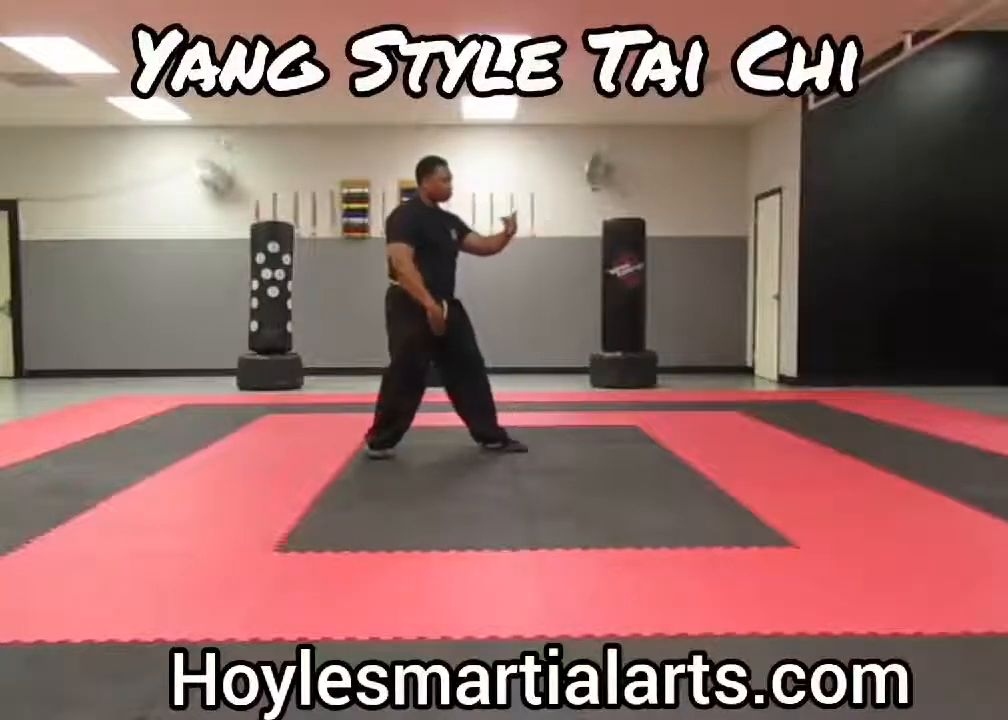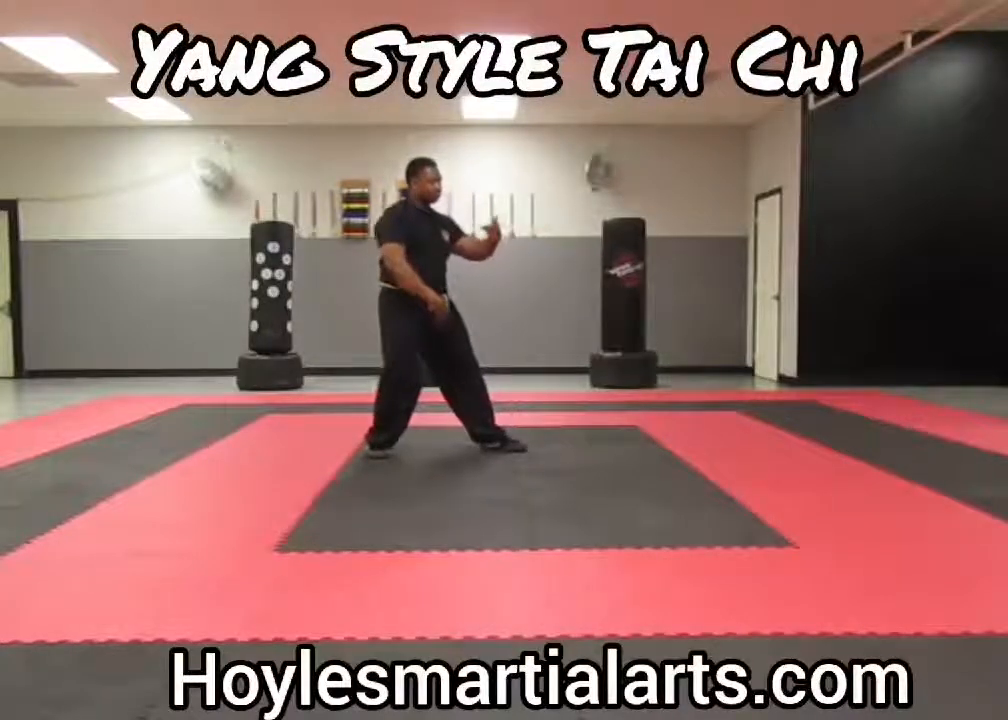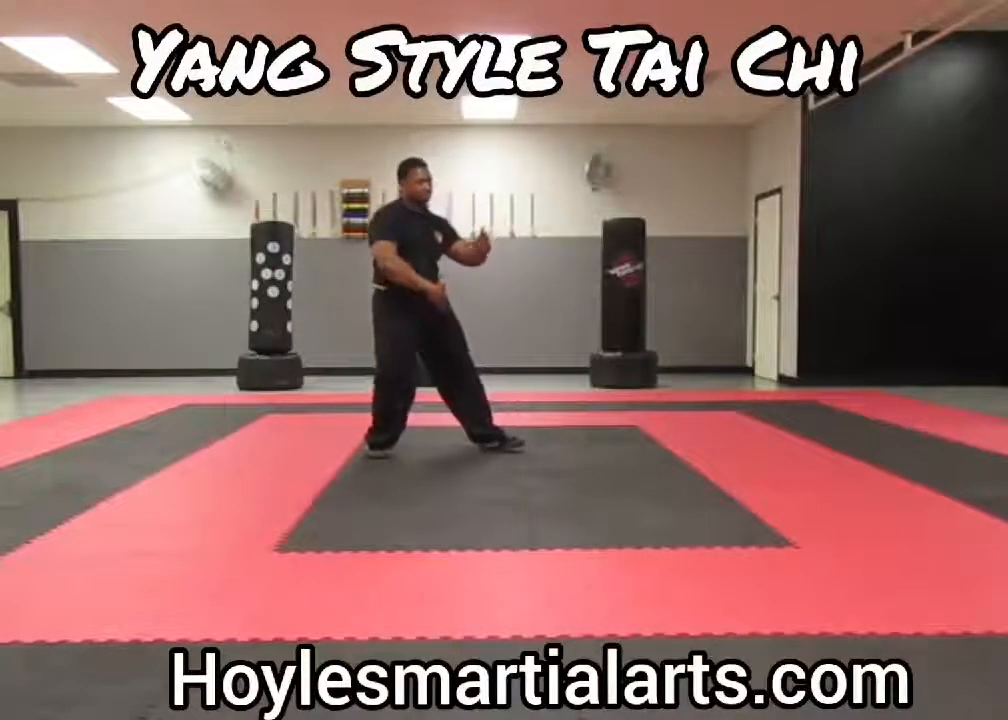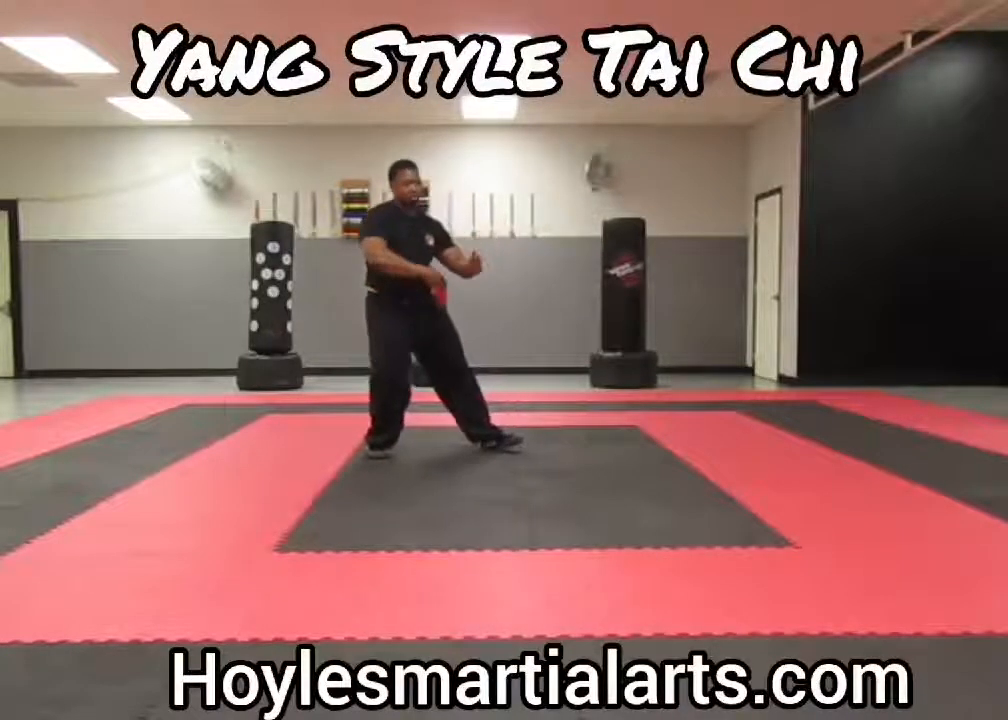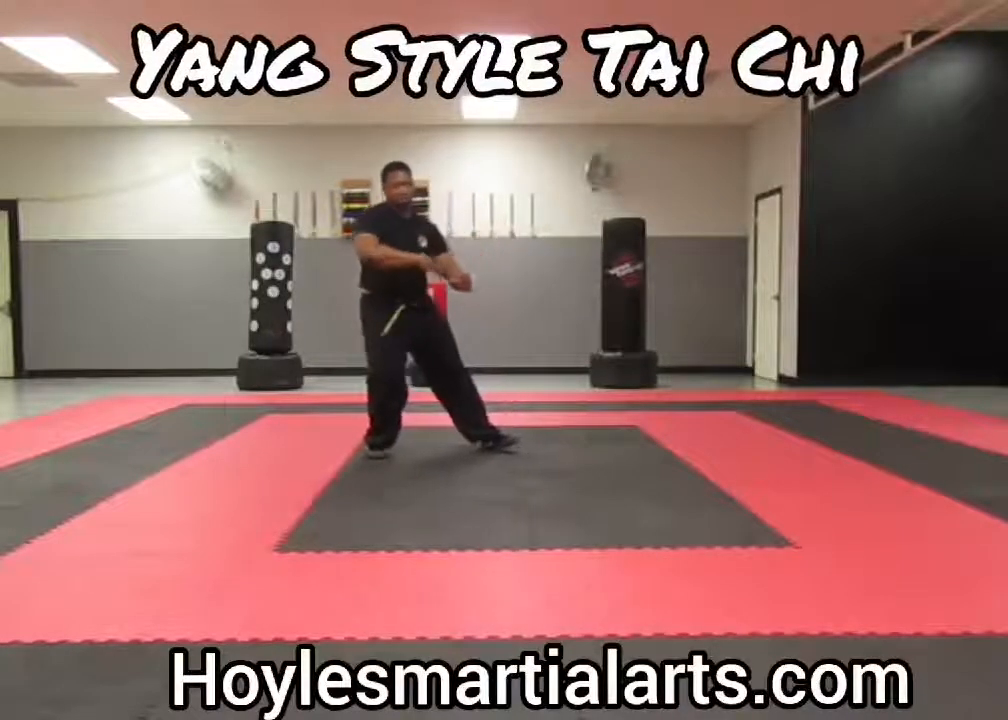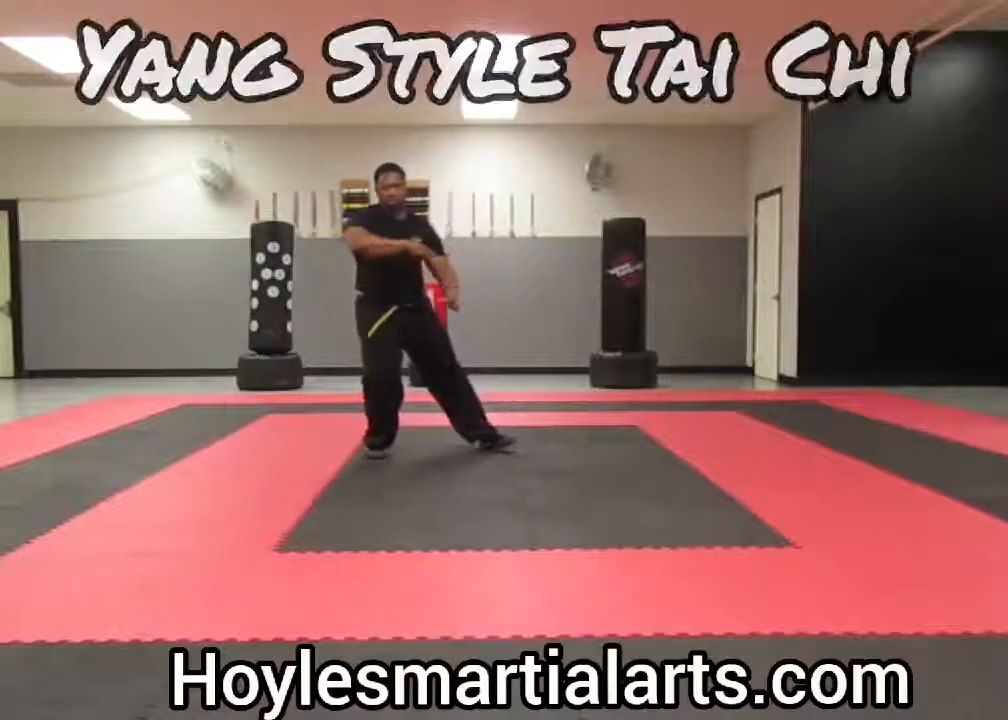
dt=0.3s
person 1, frame 1
left shoulder: (448, 220)
right shoulder: (405, 217)
left elbow: (483, 246)
right elbow: (402, 264)
left wrist: (506, 235)
right wrist: (428, 305)
left hip: (446, 305)
right hip: (411, 307)
left knee: (469, 368)
right knee: (406, 374)
left ankle: (491, 436)
right ankle: (380, 440)
person 1, frame 2
left shoulder: (441, 222)
right shoulder: (396, 218)
left elbow: (475, 251)
right elbow: (395, 264)
left wrist: (492, 241)
right wrist: (429, 296)
left hip: (439, 305)
right hip: (402, 306)
left knee: (463, 369)
right knee: (401, 374)
left ankle: (489, 435)
right ankle: (380, 440)
person 1, frame 3
left shoulder: (436, 223)
right shoulder: (387, 218)
left elbow: (466, 257)
right elbow: (386, 261)
left wrist: (481, 251)
right wrist: (427, 286)
left hip: (432, 306)
right hip: (395, 307)
left knee: (459, 369)
right knee: (395, 375)
left ankle: (487, 435)
right ankle: (380, 440)
person 1, frame 4
left shoulder: (430, 225)
right shoulder: (379, 218)
left elbow: (455, 260)
right elbow: (376, 256)
left wrist: (470, 266)
right wrist: (422, 271)
left hip: (424, 306)
right hip: (388, 308)
left knee: (454, 369)
right knee: (390, 375)
left ankle: (486, 434)
right ankle: (380, 439)
person 1, frame 5
left shoulder: (424, 226)
right shoulder: (372, 219)
left elbow: (446, 263)
right elbow: (367, 252)
left wrist: (459, 278)
right wrist: (415, 259)
left hip: (420, 307)
right hip: (382, 309)
left knee: (450, 370)
right knee: (386, 376)
left ankle: (484, 434)
right ankle: (379, 439)
person 1, frame 6
left shoulder: (420, 226)
right shoulder: (366, 219)
left elbow: (441, 265)
right elbow: (357, 243)
left wrist: (452, 292)
right wrist: (406, 245)
left hip: (416, 309)
right hip: (378, 311)
left knee: (447, 371)
right knee: (382, 376)
left ankle: (483, 434)
right ankle: (378, 439)
